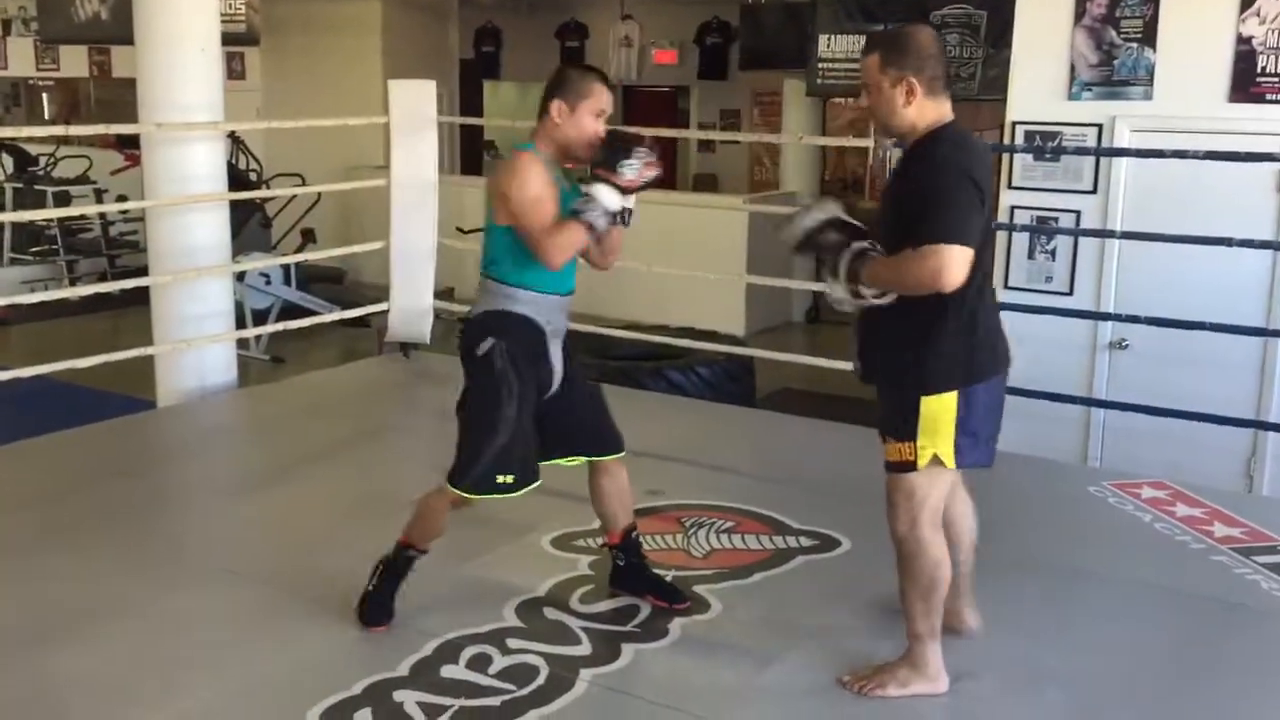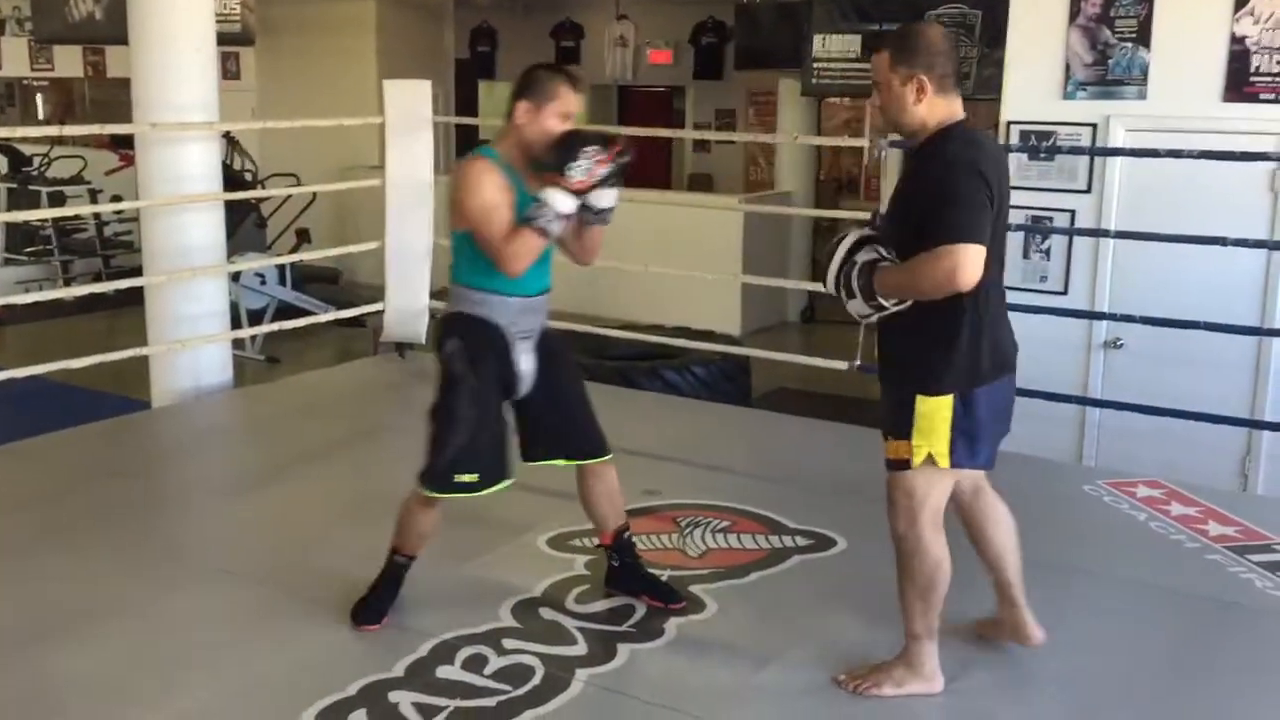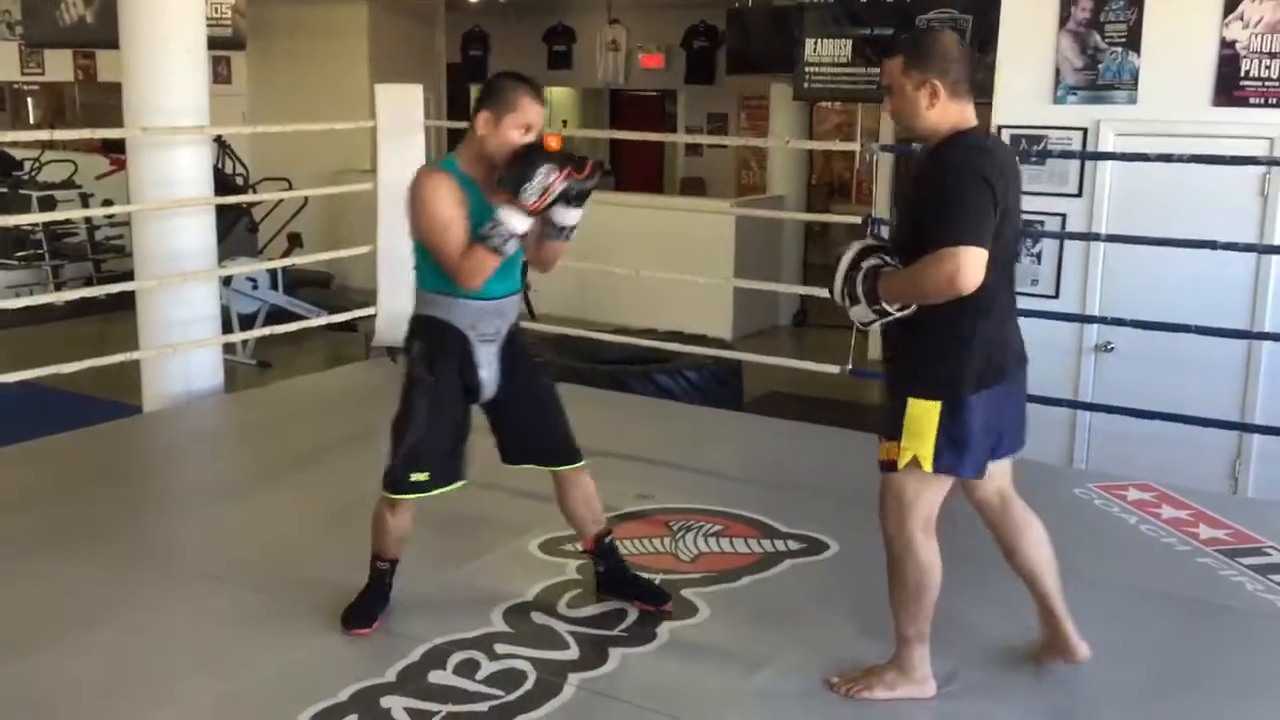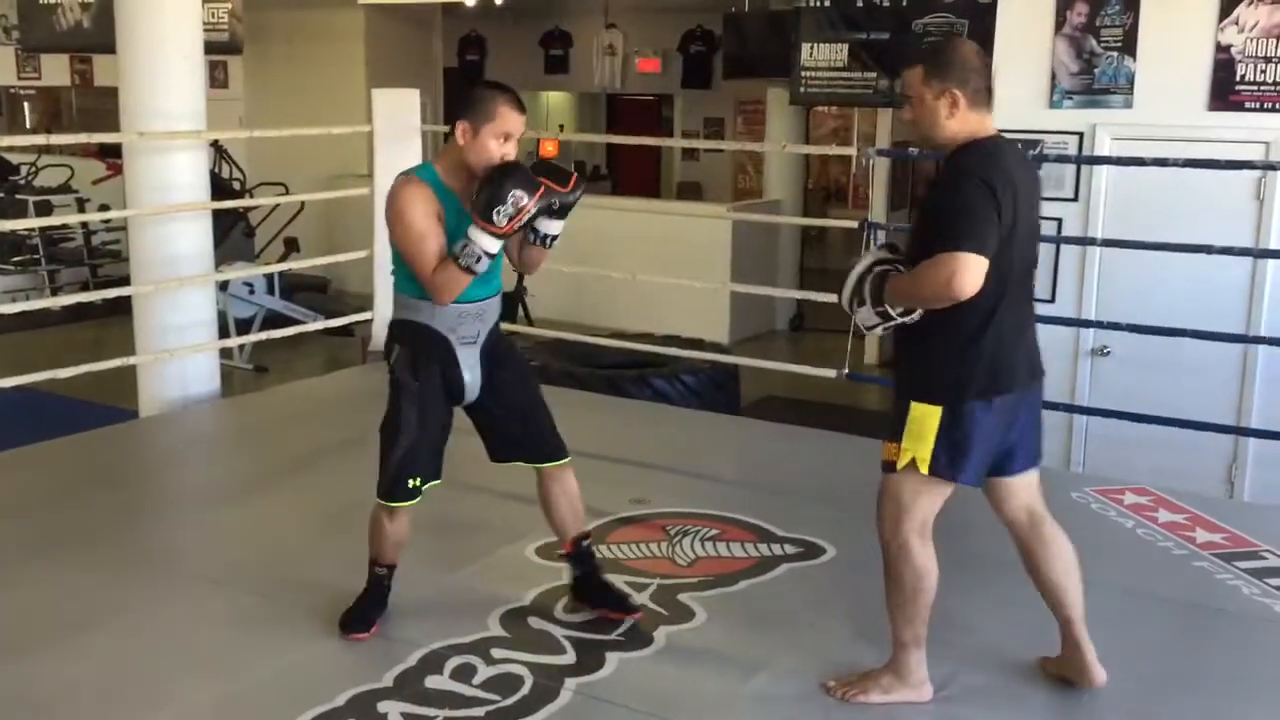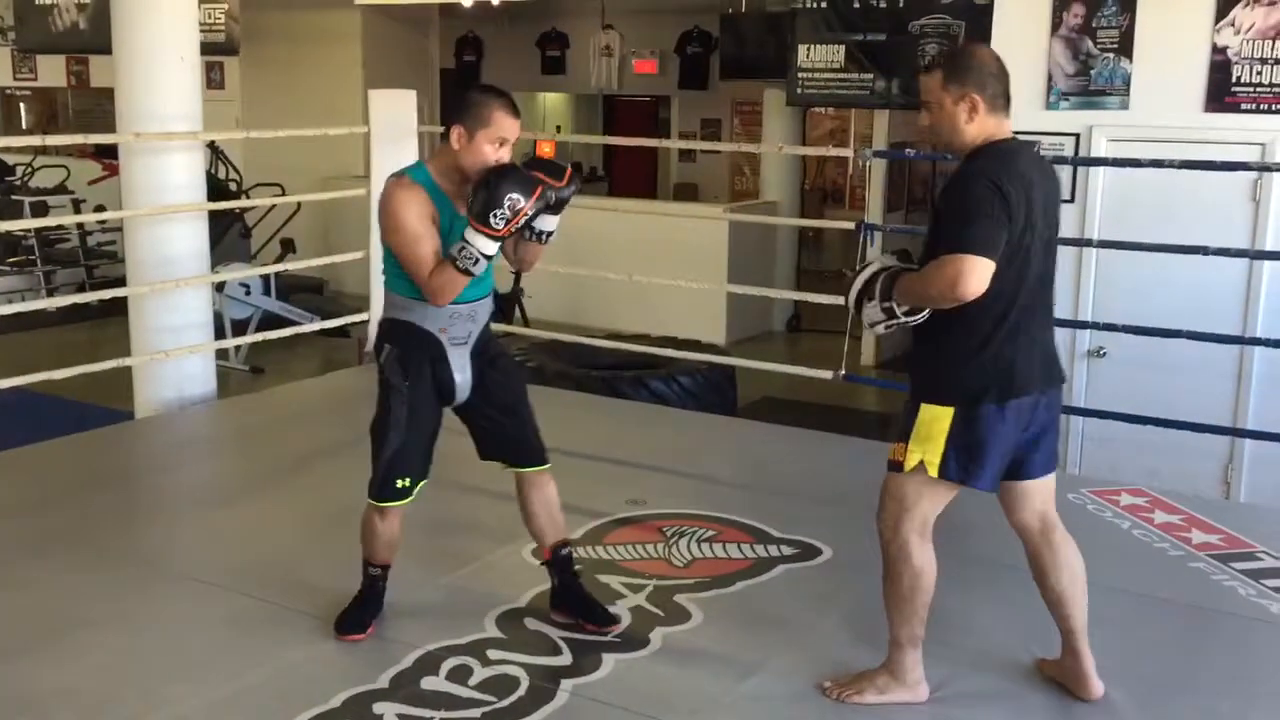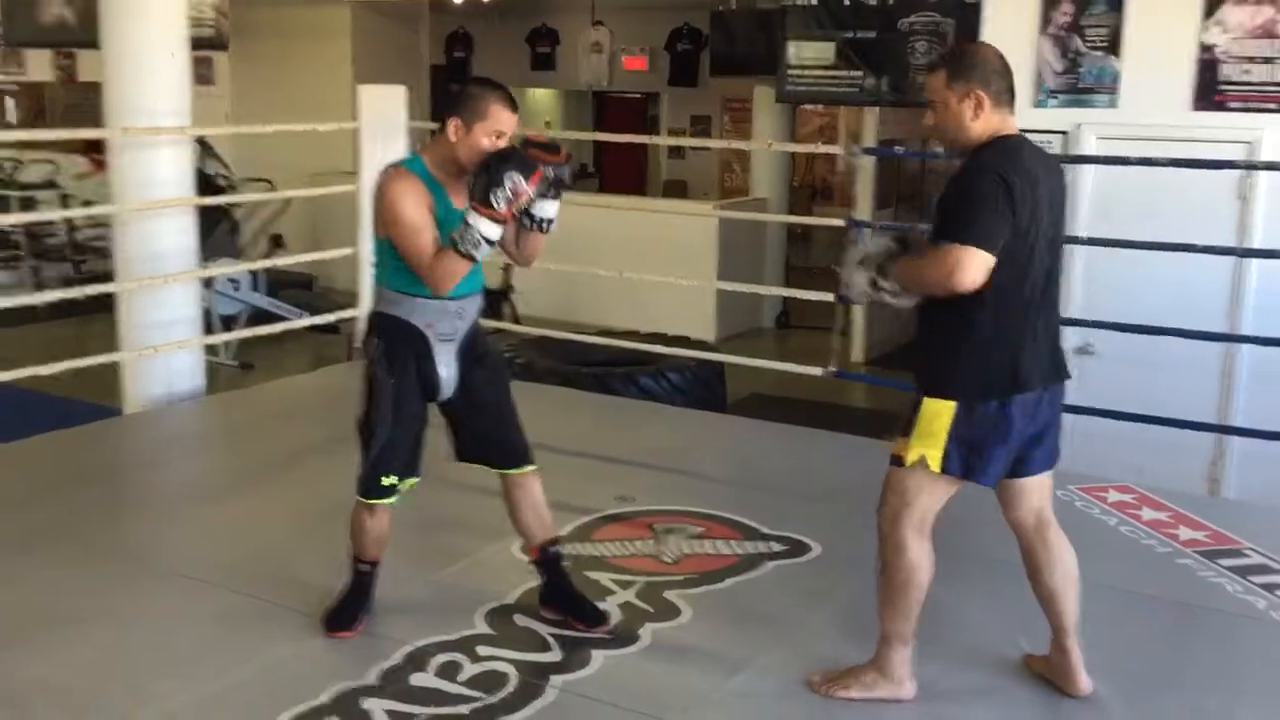
dt=0.1s
person 1, frame 1
left shoulder: (948, 161)
right shoulder: (932, 150)
left elbow: (944, 269)
left wrist: (860, 268)
right wrist: (845, 232)
left hip: (943, 368)
right hip: (935, 358)
left knee: (913, 513)
right knee: (941, 492)
left ankle: (923, 664)
right ankle: (957, 602)
person 1, frame 2
left shoulder: (952, 160)
right shoulder: (963, 147)
left elbow: (956, 269)
left wrist: (878, 280)
right wrist: (884, 253)
left hip: (946, 370)
right hip: (974, 358)
left knee: (914, 513)
right knee: (967, 489)
left ankle: (918, 664)
right ankle: (1017, 613)
person 1, frame 3
left shoulder: (960, 165)
right shoulder: (981, 152)
left elbow: (961, 272)
left wrist: (880, 284)
right wrist: (889, 264)
left hip: (946, 375)
right hip: (987, 366)
left knee: (905, 516)
right knee: (995, 497)
left ankle: (911, 667)
right ankle: (1061, 631)
person 1, frame 4
left shoulder: (969, 173)
right shoulder: (1011, 163)
left elbow: (957, 278)
left wrist: (885, 288)
right wrist: (907, 277)
left hip: (957, 386)
right hip: (1011, 373)
left knee: (901, 521)
right knee: (1026, 515)
left ankle: (907, 672)
right ankle: (1080, 655)
person 1, frame 5
left shoulder: (983, 177)
right shoulder: (1033, 169)
left elbow: (964, 280)
left wrist: (895, 289)
right wrist: (917, 283)
left hip: (969, 389)
right hip: (1028, 378)
left knee: (902, 521)
right knee: (1039, 521)
left ankle: (903, 672)
right ankle: (1079, 663)
person 1, frame 6
left shoulder: (990, 169)
right shoulder: (1038, 166)
left elbow: (963, 271)
left wrist: (894, 270)
right wrist: (917, 262)
left hip: (974, 384)
right hip: (1032, 374)
left knee: (902, 517)
right knee: (1034, 518)
left ankle: (891, 669)
right ankle: (1068, 660)
person 2, frame 1
left shoulder: (565, 174)
right shoulder: (522, 168)
left elbow: (603, 258)
right elbow: (553, 254)
left wrist: (617, 191)
right wrist: (607, 189)
left hip: (546, 337)
right hip: (505, 337)
left knee: (607, 452)
right knee: (473, 480)
left ankle: (628, 565)
right ankle: (393, 568)
person 2, frame 2
left shoulder: (545, 168)
right shoulder: (481, 173)
left elbow: (585, 253)
right elbow: (511, 262)
left wrist: (598, 189)
right wrist: (562, 192)
left hip: (532, 335)
right hip: (477, 337)
left knee: (593, 453)
right knee: (445, 479)
left ankle: (624, 567)
right ankle: (392, 577)
person 2, frame 3
left shoulder: (516, 175)
right shoulder: (436, 184)
left elbow: (545, 261)
right elbow: (468, 276)
left wrist: (562, 202)
right wrist: (517, 210)
left hip: (503, 338)
right hip: (446, 341)
left knee: (565, 459)
right knee: (407, 482)
left ankle: (610, 569)
right ankle: (379, 583)
person 2, frame 4
left shoulder: (497, 181)
right shoulder: (413, 192)
left elbow: (526, 264)
right elbow: (440, 289)
left wrist: (548, 213)
right wrist: (490, 225)
left hip: (486, 340)
right hip: (425, 345)
left knee: (552, 457)
right knee: (399, 487)
left ankle: (586, 577)
right ankle: (377, 588)
person 2, frame 5
left shoulder: (489, 183)
right shoulder: (406, 194)
left elbow: (522, 262)
right elbow: (437, 291)
left wrist: (543, 210)
right wrist: (486, 227)
left hip: (476, 340)
right hip: (415, 344)
left knee: (533, 462)
right knee: (391, 488)
left ankle: (565, 586)
right ankle: (372, 589)
person 2, frame 6
left shoulder: (485, 176)
right shoulder: (402, 184)
left elbow: (525, 255)
right elbow: (440, 278)
left wrist: (544, 192)
right wrist: (490, 212)
left hip: (464, 337)
right hip: (402, 340)
left knee: (518, 463)
right knee: (379, 484)
left ankle: (555, 585)
right ankle: (361, 586)
